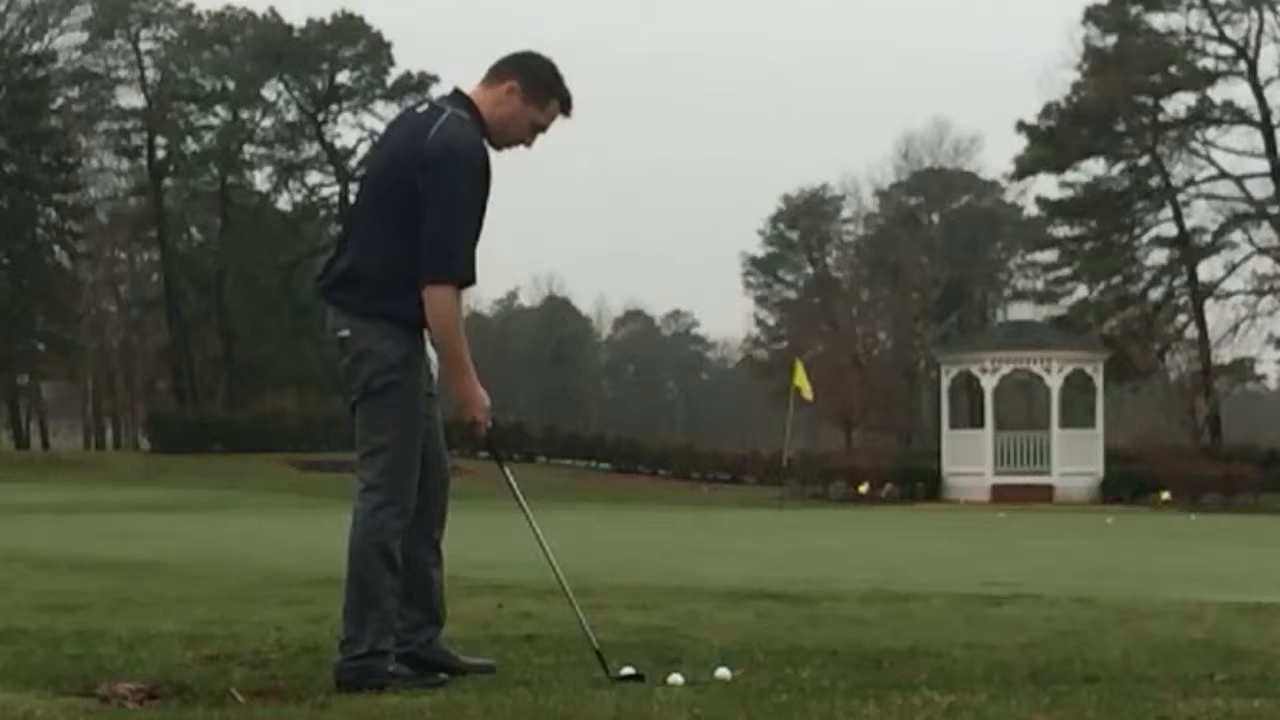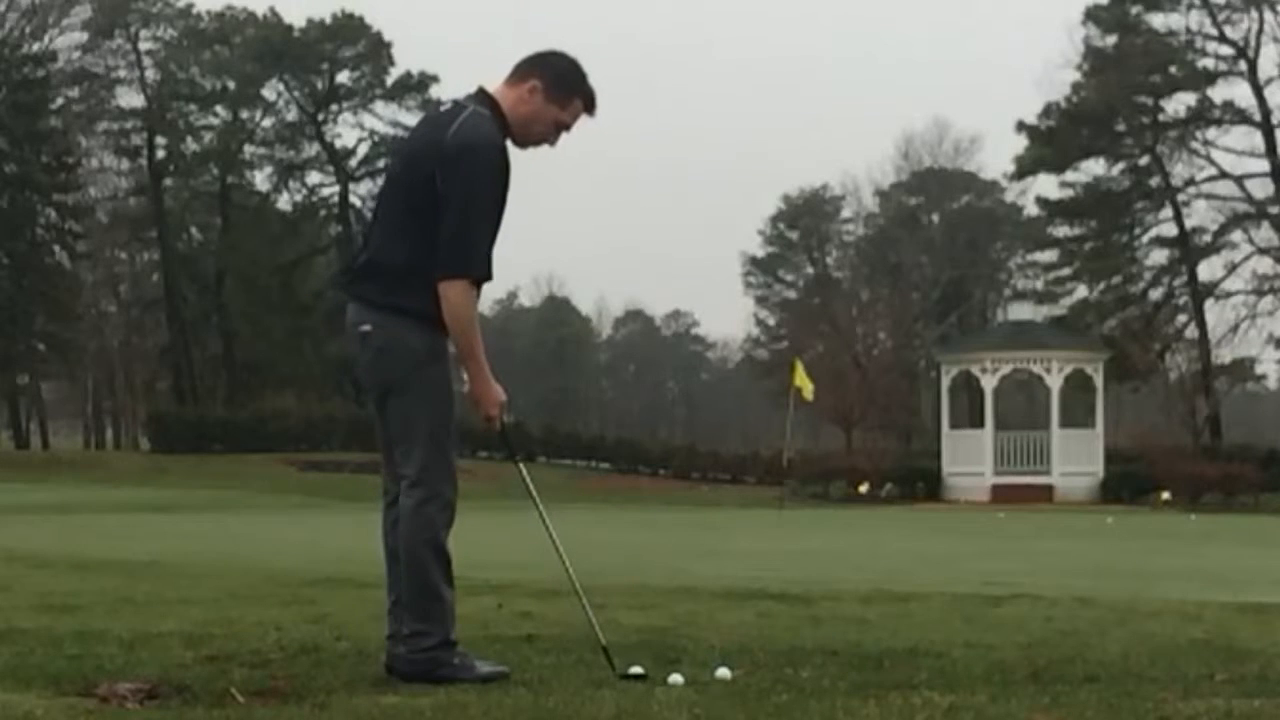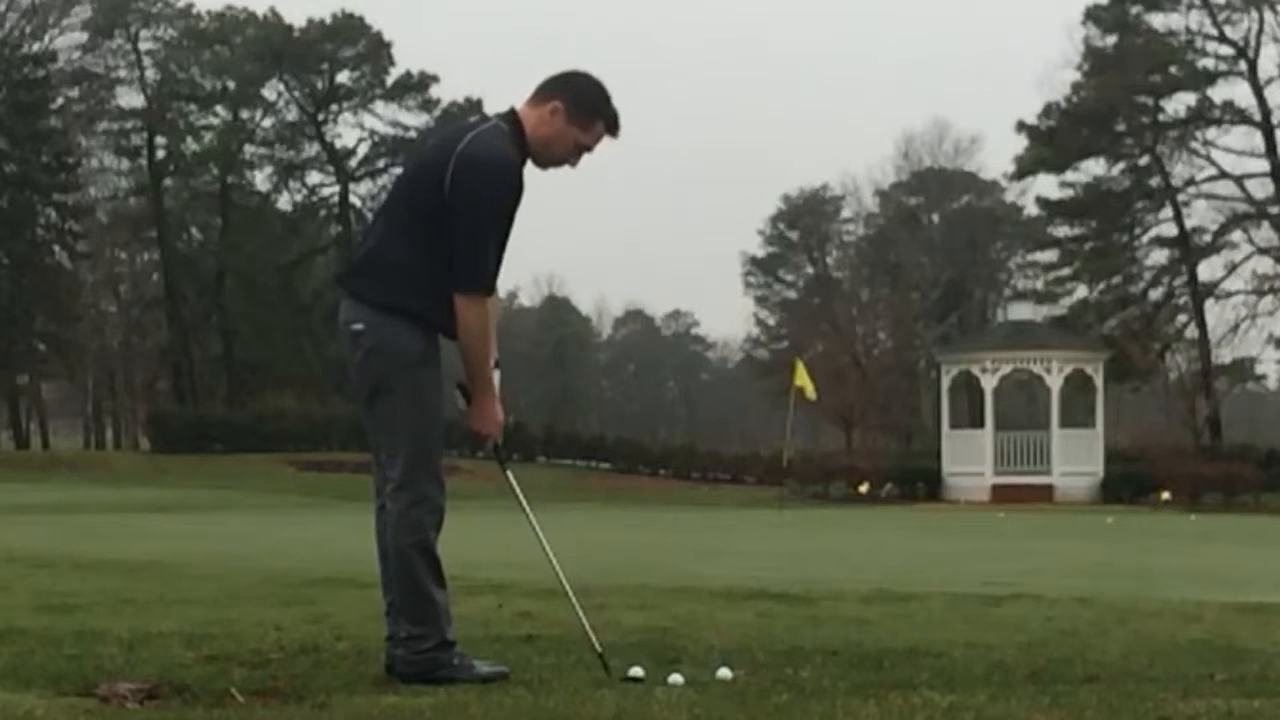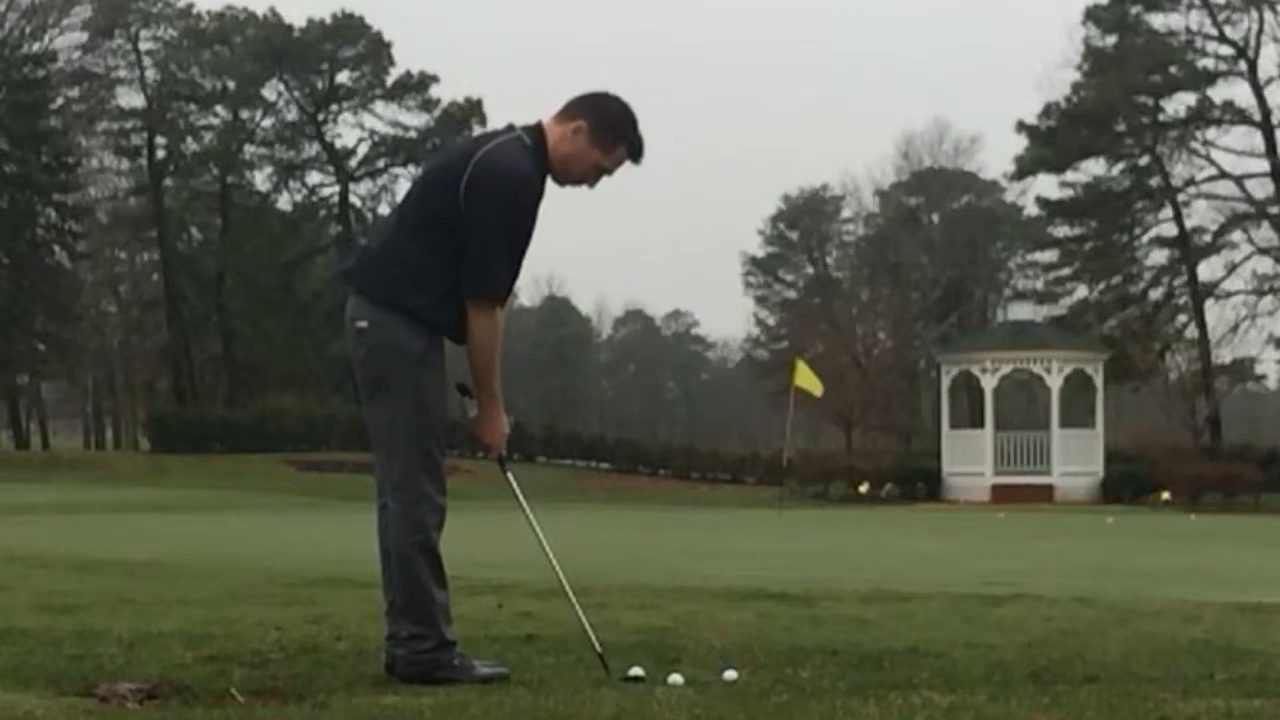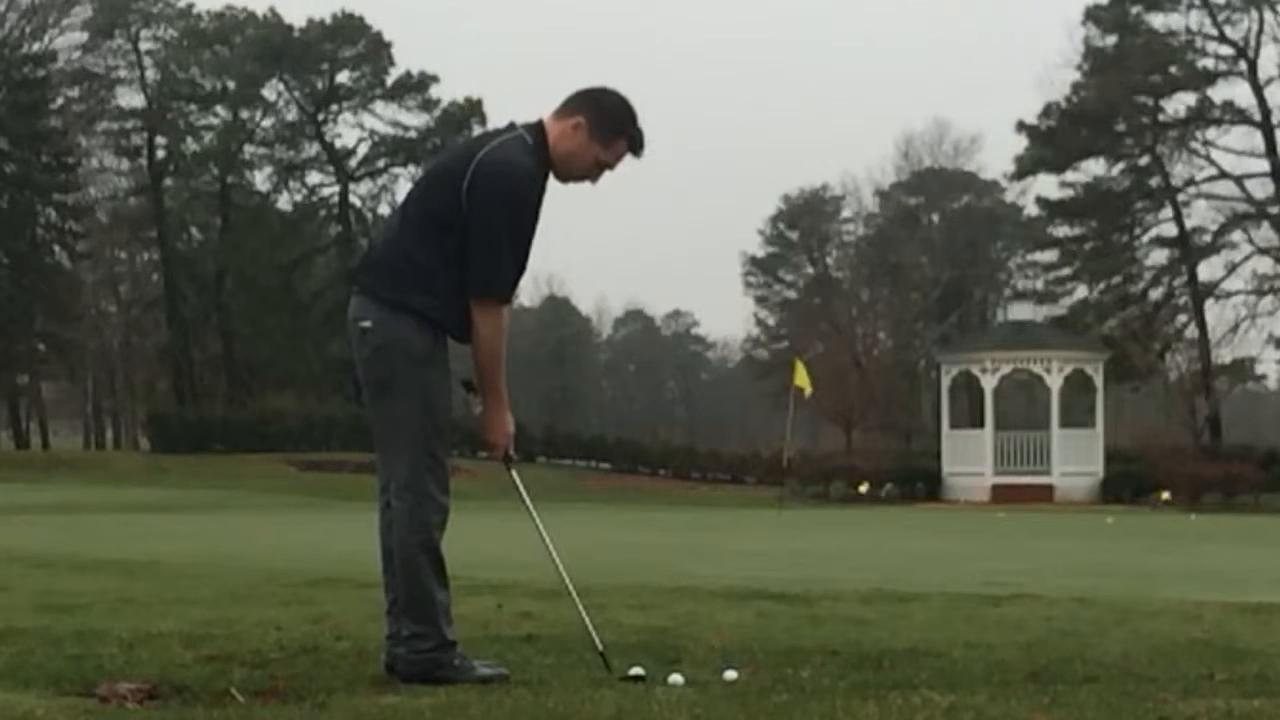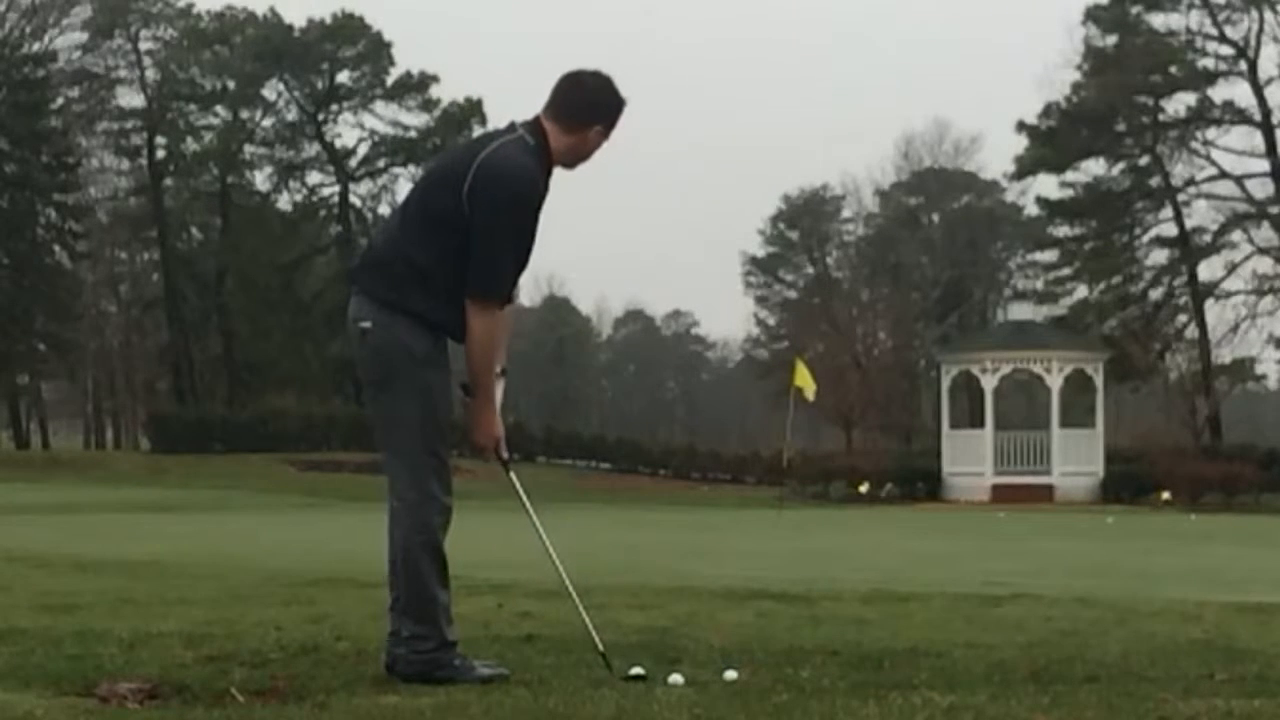
dt=0.7s
person 1, frame 1
left shoulder: (423, 122)
right shoulder: (459, 148)
right elbow: (440, 278)
right wrist: (464, 380)
left hip: (378, 320)
right hip: (381, 328)
left knee: (426, 482)
right knee: (389, 490)
left ankle: (416, 638)
right ankle: (364, 655)
person 1, frame 2
left shoulder: (453, 123)
right shoulder: (478, 146)
right elbow: (455, 275)
left wrist: (468, 364)
right wrist: (480, 375)
left hip: (384, 317)
right hip: (403, 324)
left knee: (411, 485)
right knee: (427, 488)
left ankle: (410, 639)
right ankle: (426, 646)
person 1, frame 3
left shoulder: (484, 147)
right shoulder: (491, 162)
left elbow: (475, 281)
right elbow: (469, 290)
left wrist: (488, 371)
right wrist: (483, 395)
left hip: (385, 319)
right hip: (392, 323)
left knee: (406, 488)
right knee: (415, 490)
left ankle: (412, 641)
right ankle: (423, 648)
person 1, frame 4
left shoulder: (508, 160)
right shoulder: (508, 175)
left elbow: (481, 292)
right elbow: (482, 302)
left wrist: (486, 396)
right wrist: (491, 406)
left hip: (392, 318)
right hip: (397, 322)
left knee: (409, 490)
right knee: (415, 492)
left ankle: (412, 643)
right ankle: (424, 649)
person 1, frame 5
left shoulder: (509, 159)
right shoulder: (511, 172)
left elbow: (485, 292)
right elbow: (487, 300)
left wrist: (490, 394)
right wrist: (496, 404)
left hip: (395, 317)
right hip: (400, 321)
left knee: (408, 490)
right knee: (419, 492)
left ankle: (411, 642)
right ankle: (425, 648)
person 1, frame 6
left shoulder: (512, 160)
right shoulder: (512, 176)
left elbow: (495, 293)
right elbow: (483, 302)
left wrist: (494, 377)
right wrist: (485, 406)
left hip: (397, 318)
right hip: (401, 321)
left knee: (419, 489)
right knee: (422, 492)
left ankle: (413, 640)
right ankle: (425, 648)
